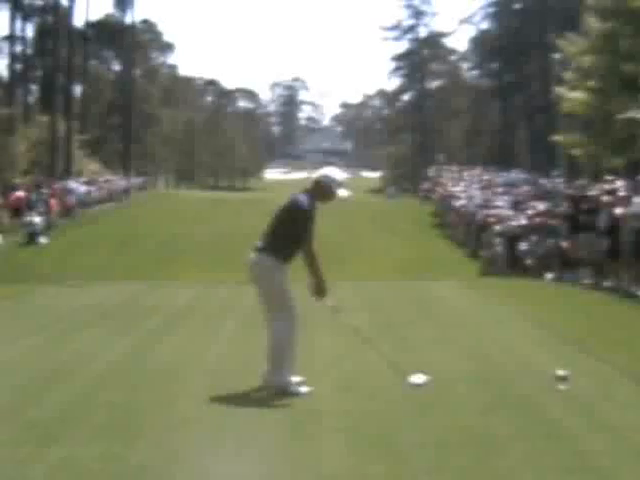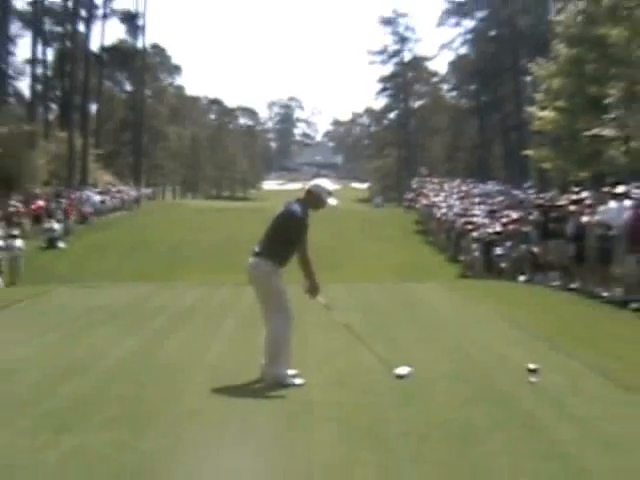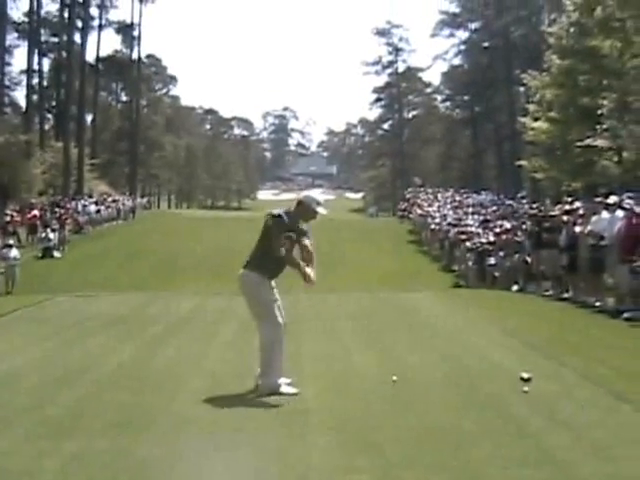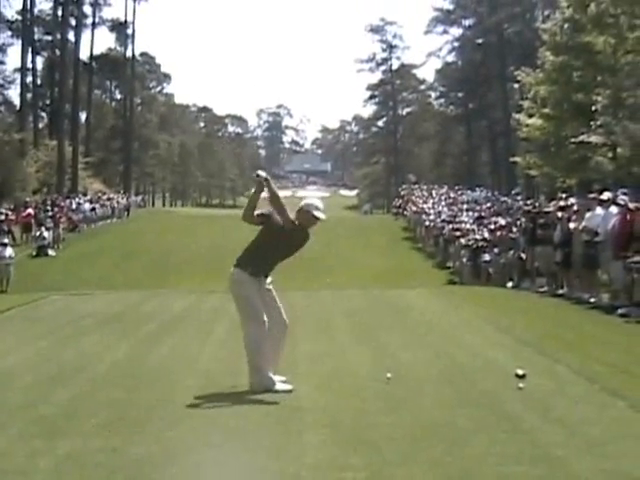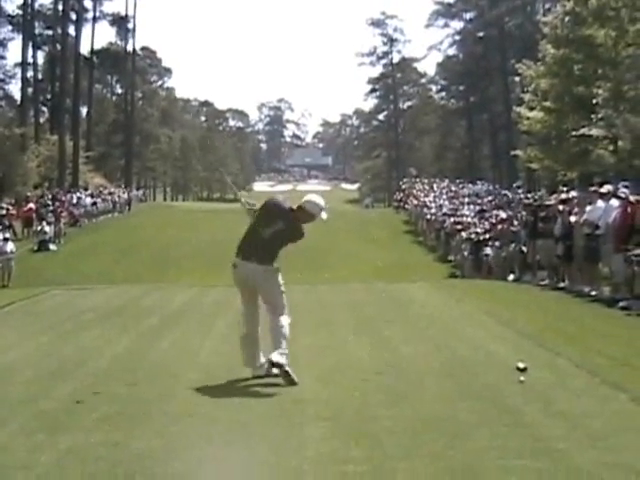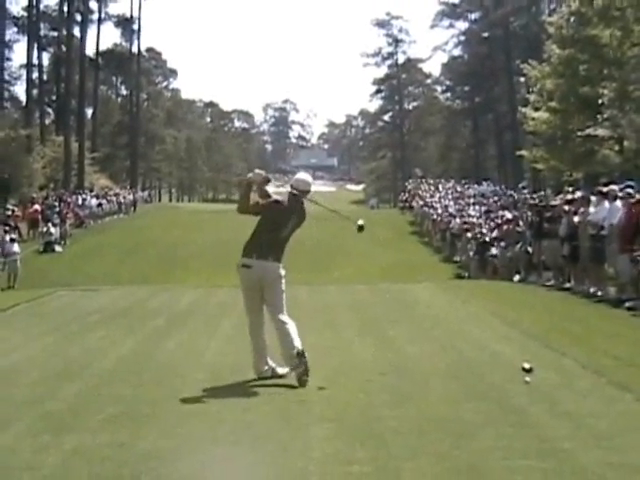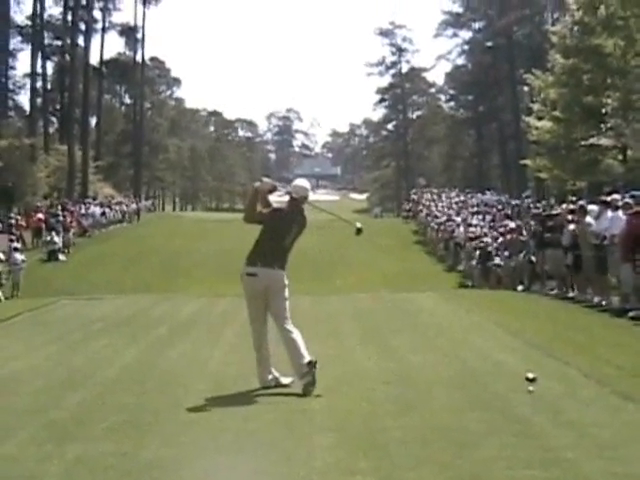
dt=0.4s
person 1, frame 1
left shoulder: (303, 202)
right shoulder: (303, 207)
left elbow: (305, 247)
right elbow: (307, 249)
left wrist: (316, 279)
right wrist: (319, 280)
left hip: (268, 262)
right hip: (268, 263)
left knee: (279, 318)
right knee: (284, 318)
left ankle: (275, 374)
right ankle: (279, 380)
person 1, frame 2
left shoulder: (297, 210)
right shoulder: (297, 215)
left elbow: (301, 251)
right elbow: (302, 253)
left wrist: (309, 280)
right wrist: (312, 281)
left hip: (264, 266)
right hip: (265, 267)
left knee: (276, 317)
right knee: (281, 317)
left ankle: (272, 368)
right ankle: (276, 373)
person 1, frame 3
left shoulder: (301, 229)
right shoulder: (278, 218)
left elbow: (308, 252)
right elbow: (279, 252)
left wrist: (309, 269)
right wrist: (302, 268)
left hip: (265, 279)
right hip: (254, 278)
left knee: (274, 325)
right knee: (272, 326)
left ankle: (268, 376)
right ankle: (269, 383)
person 1, frame 4
left shoulder: (302, 236)
right shoulder: (273, 217)
left elbow: (286, 220)
right elbow: (247, 217)
left wrist: (269, 185)
right wrist: (258, 190)
left hip: (261, 280)
right hip: (243, 276)
left knee: (279, 325)
right knee: (257, 325)
left ankle: (265, 372)
right ankle: (261, 380)
person 1, frame 5
left shoulder: (275, 204)
right shoulder: (296, 231)
left elbow: (257, 215)
left hip: (240, 266)
right hip: (263, 270)
left knee: (250, 317)
right knee: (279, 315)
left ankle: (257, 364)
right ankle: (279, 359)
person 1, frame 6
left shoulder: (277, 205)
right shoulder: (301, 213)
left elbow: (242, 208)
left wrist: (249, 182)
right wrist: (259, 184)
left hip: (249, 264)
right hip: (272, 267)
left knee: (255, 319)
right knee: (280, 315)
left ankle: (263, 367)
right ankle: (296, 355)
person 1, frame 7
left shoulder: (279, 213)
right shoulder: (301, 220)
left elbow: (249, 217)
left wrist: (257, 190)
right wrist: (263, 195)
left hip: (254, 273)
right hip: (276, 275)
left knee: (258, 327)
right knee: (285, 324)
left ankle: (267, 376)
right ankle: (305, 366)
